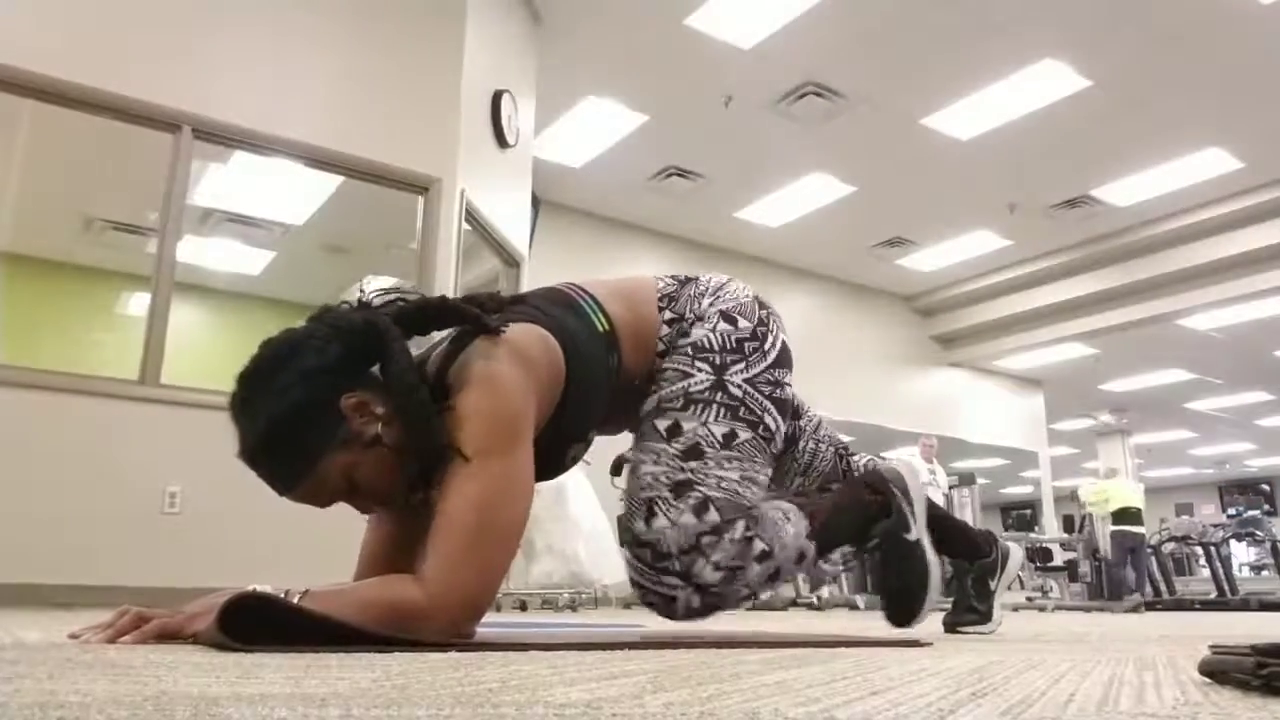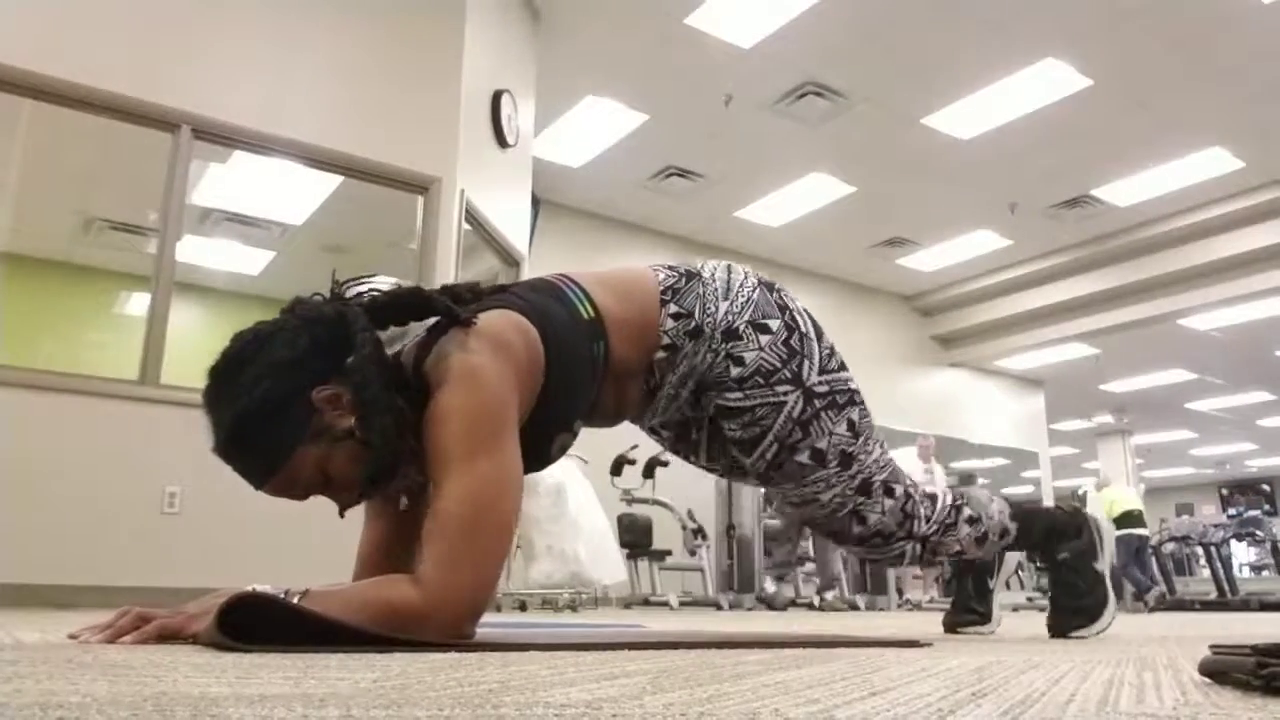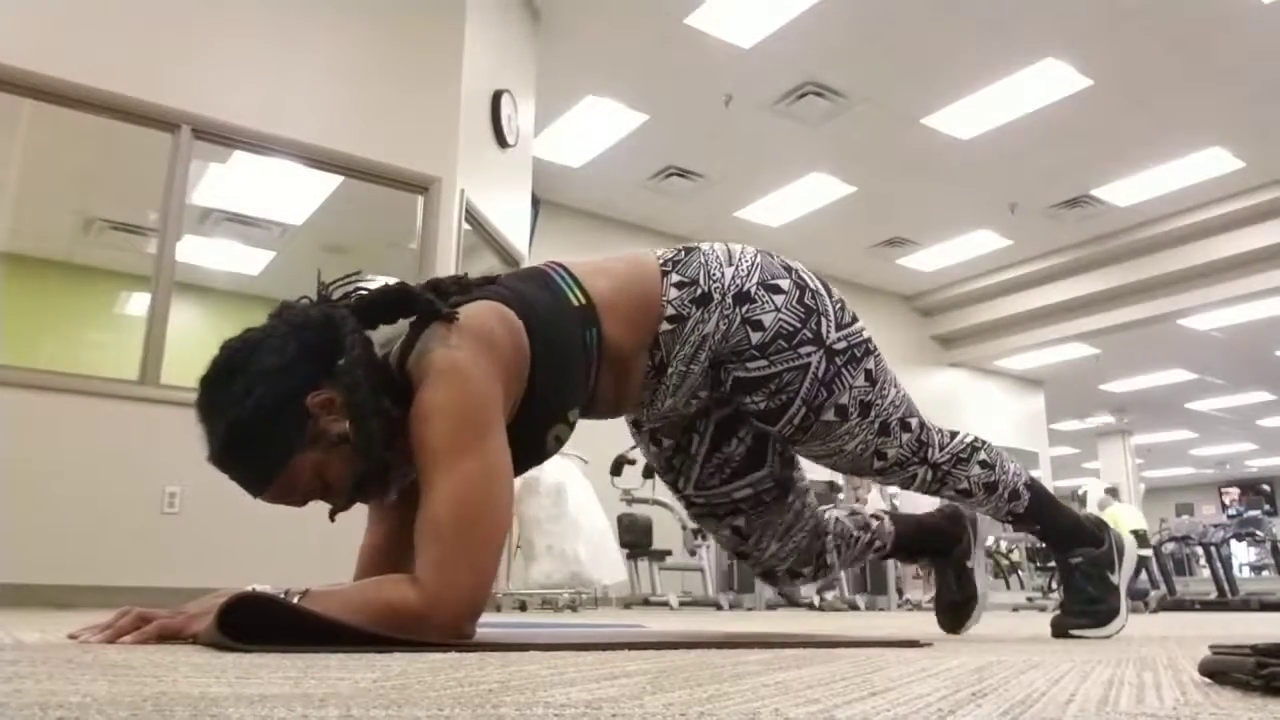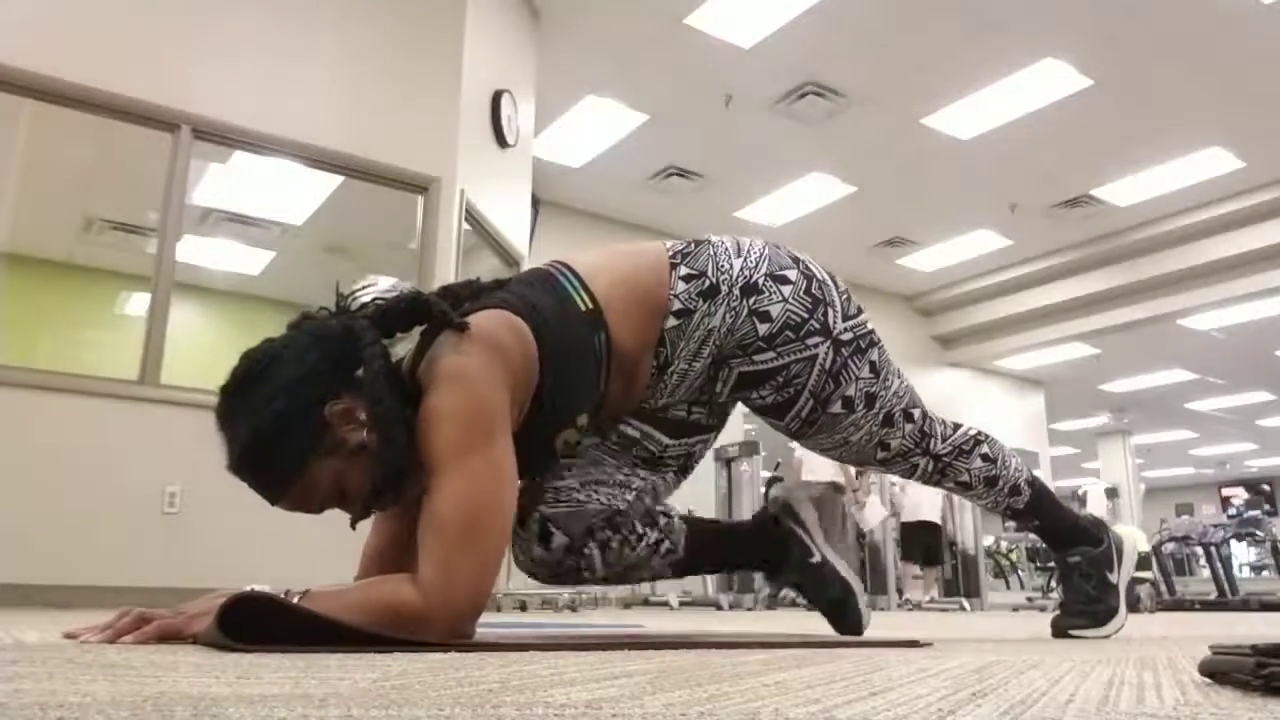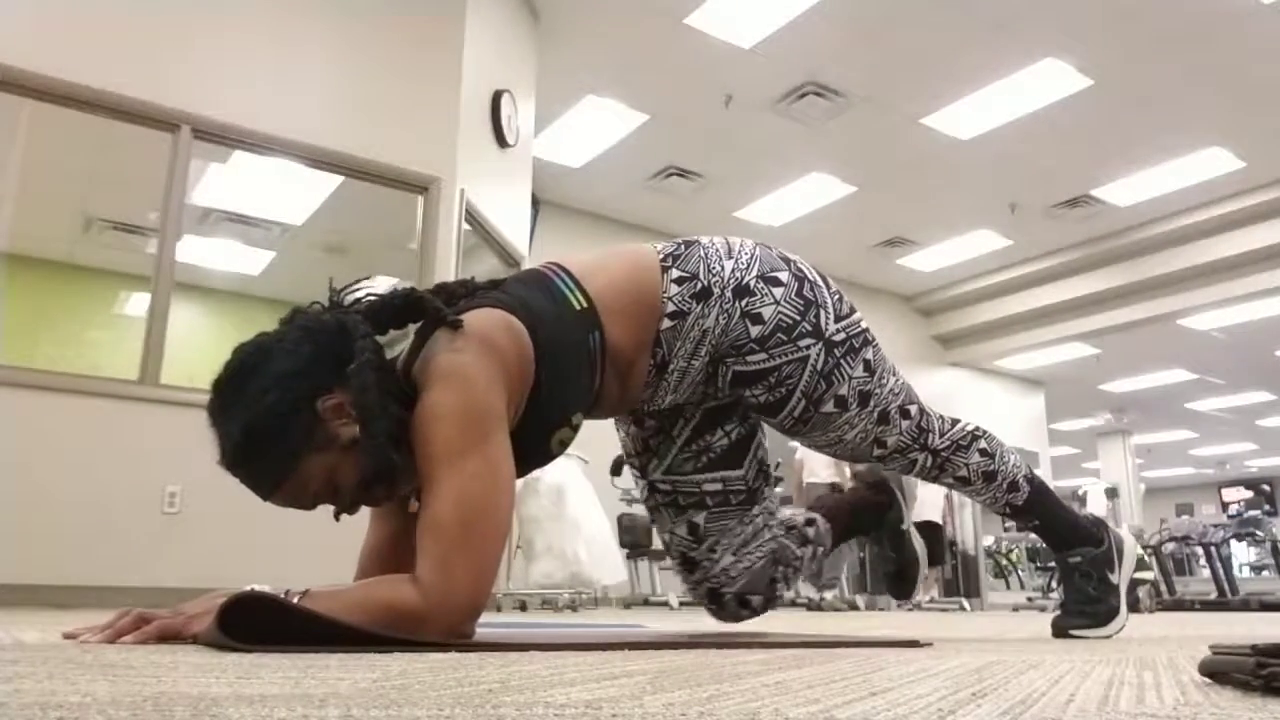
dt=0.3s
person 1, frame 1
left shoulder: (488, 388)
right shoulder: (411, 409)
left elbow: (443, 606)
right elbow: (382, 584)
left wrist: (248, 605)
left hip: (715, 331)
right hip: (665, 370)
left knee: (681, 562)
right knee: (828, 480)
left ankle: (885, 511)
right ankle: (972, 546)
person 1, frame 2
left shoulder: (467, 376)
right shoulder: (403, 406)
left elbow: (445, 605)
right elbow: (386, 584)
left wrist: (249, 605)
right wrist: (247, 608)
left hip: (738, 340)
right hip: (681, 391)
left knee: (879, 506)
right knee: (848, 508)
left ankle: (1068, 533)
right ankle: (977, 549)
person 1, frame 3
left shoulder: (452, 375)
right shoulder: (400, 407)
left elbow: (444, 607)
right elbow: (387, 587)
left wrist: (250, 607)
right wrist: (260, 609)
left hip: (748, 315)
right hip: (680, 397)
left knee: (912, 452)
right knee: (784, 555)
left ankle: (1090, 543)
right ankle: (941, 541)
person 1, frame 4
left shoulder: (460, 381)
right shoulder: (409, 407)
left elbow: (445, 605)
right elbow: (392, 585)
left hip: (755, 305)
right hip: (674, 377)
left knee: (911, 445)
right knee: (558, 538)
left ankle: (1087, 541)
right ankle: (775, 542)
person 1, frame 5
left shoulder: (455, 379)
right shoulder: (405, 405)
left elbow: (444, 605)
right elbow: (390, 588)
left hip: (750, 307)
right hip: (675, 385)
left knee: (909, 438)
right knee: (733, 585)
left ankle: (1087, 543)
right ankle: (862, 517)
